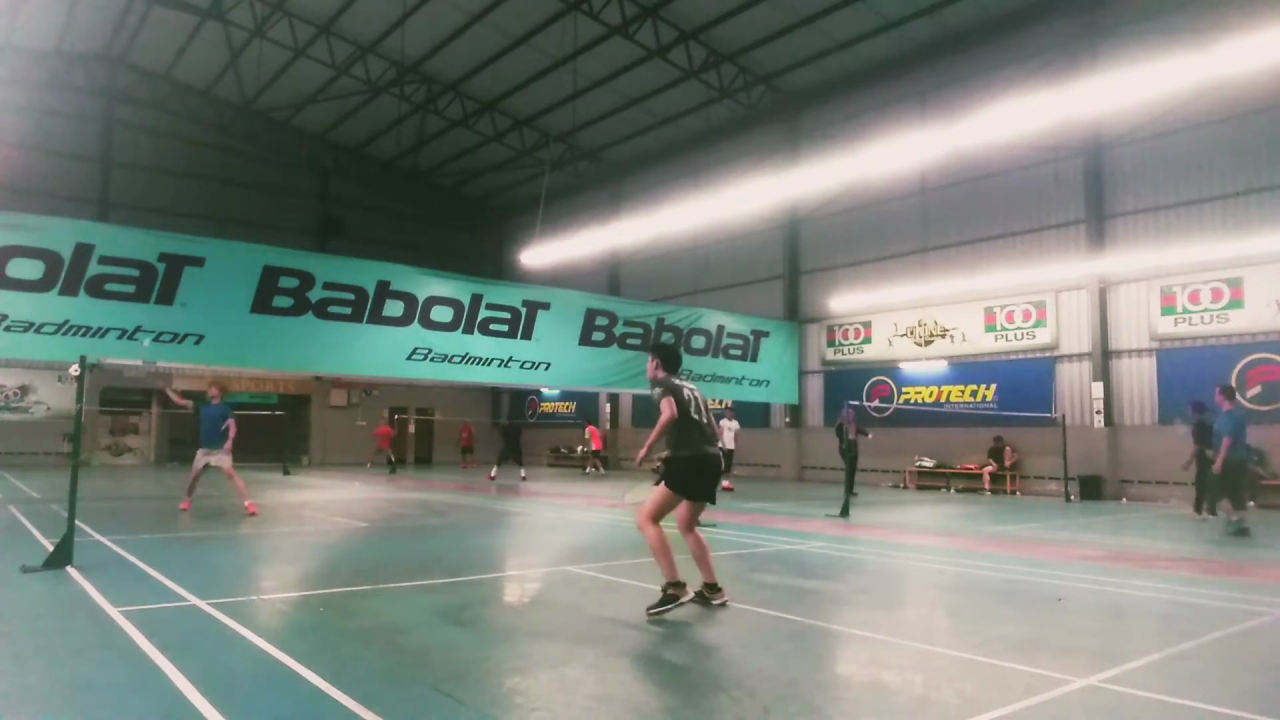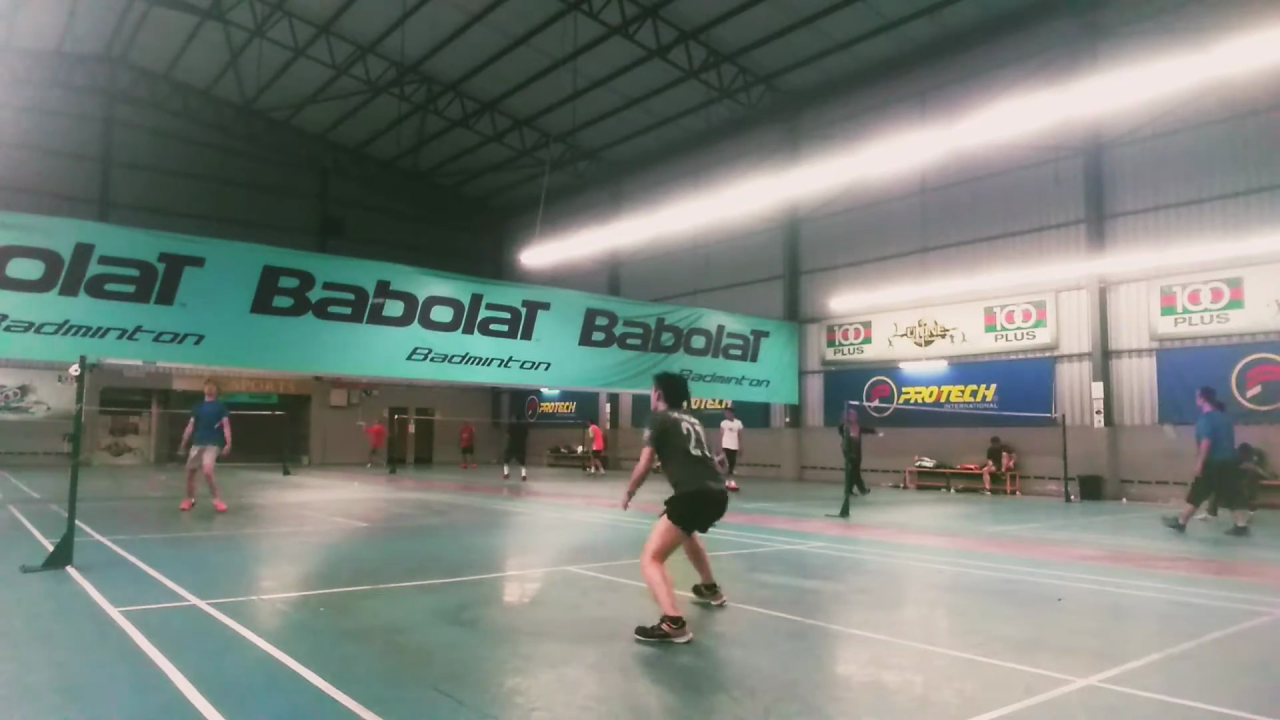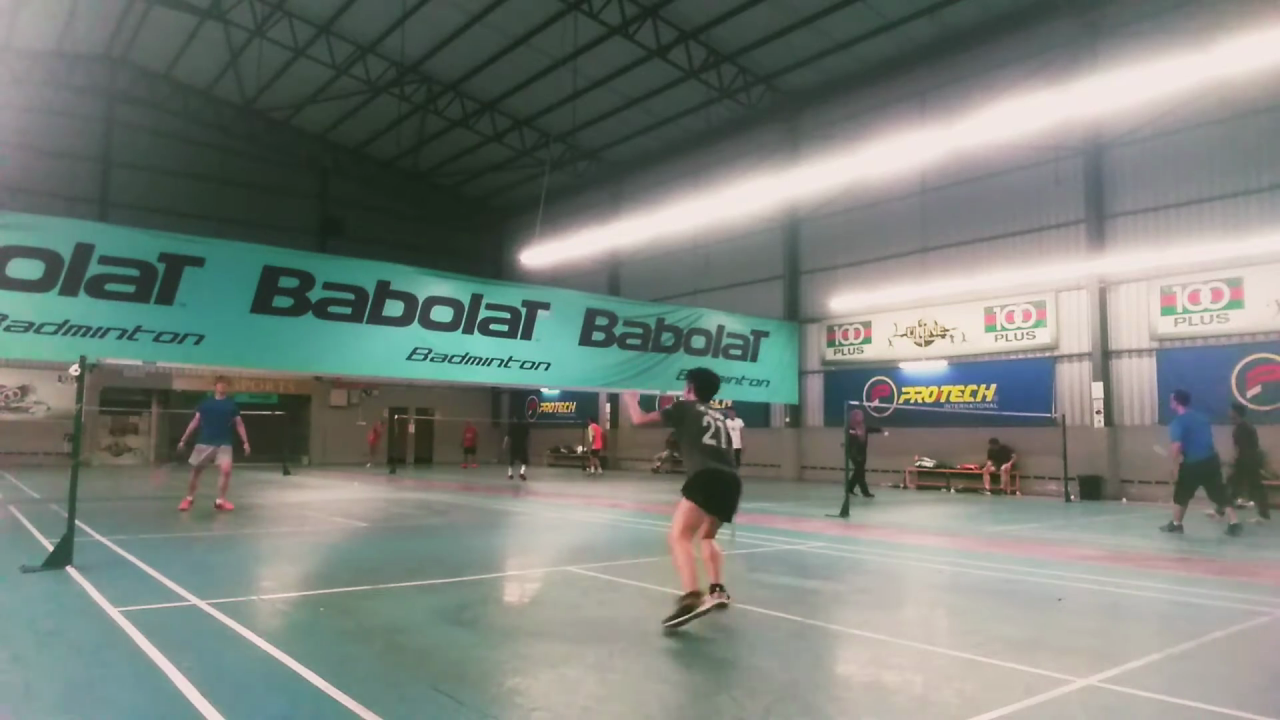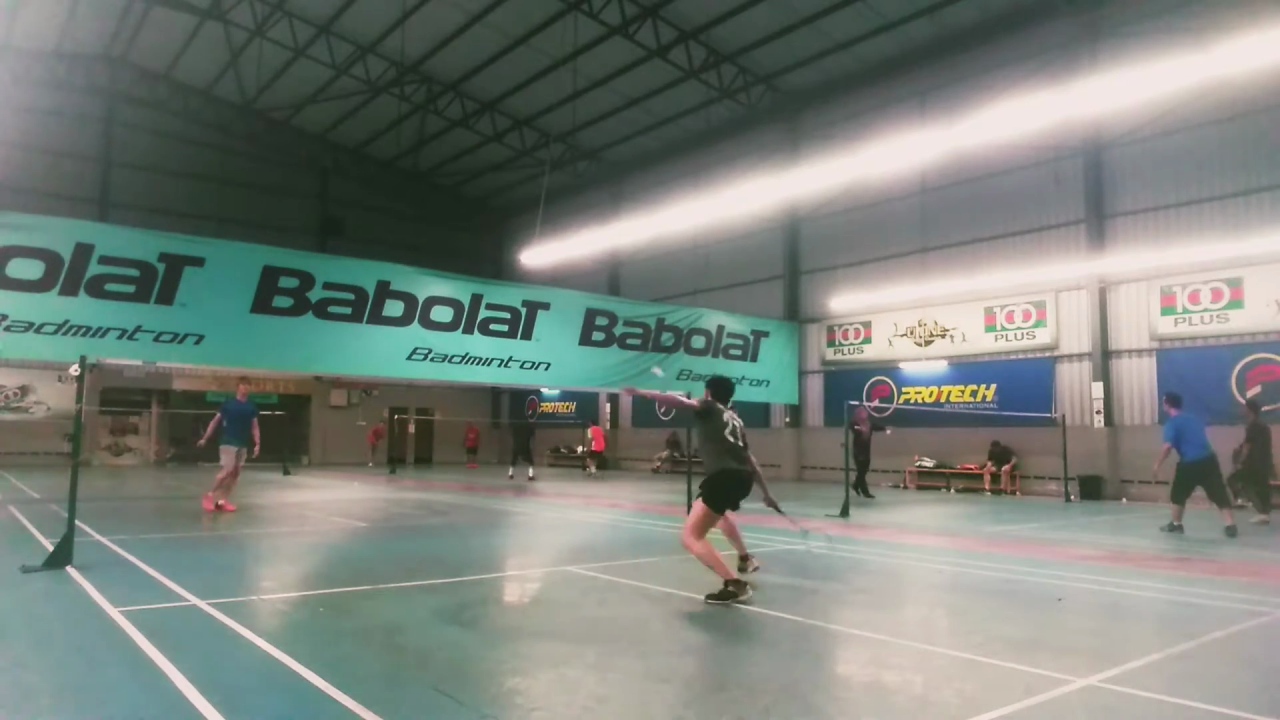
dt=0.2s
person 1, frame 1
left shoulder: (662, 384)
right shoulder: (690, 388)
left elbow: (669, 415)
right elbow: (714, 432)
left wrist: (646, 447)
left hip: (690, 461)
right hip: (711, 461)
left knee: (646, 519)
right knee: (686, 525)
left ankle: (674, 586)
right ankle: (712, 588)
person 1, frame 2
left shoulder: (658, 420)
right shoulder: (693, 422)
left elbow: (645, 465)
left wrist: (629, 493)
left hip: (692, 496)
right hip: (718, 495)
left knee: (650, 560)
right knee: (685, 534)
left ankle: (672, 623)
right ankle: (711, 589)
person 1, frame 3
left shoulder: (684, 407)
right shoulder: (719, 417)
left elbow: (639, 420)
left wrist: (630, 400)
left hip: (706, 479)
right hip: (731, 483)
left knee: (679, 537)
right knee: (706, 536)
left ankle: (692, 598)
right ankle: (717, 590)
person 1, frame 4
left shoulder: (708, 407)
right shoulder: (735, 419)
left elbow: (681, 401)
right elbow: (750, 460)
left wrist: (644, 393)
right wrist: (766, 492)
left hip: (723, 477)
right hip: (743, 477)
left knee: (691, 538)
right knee: (720, 514)
left ankle: (733, 584)
right ankle: (745, 558)
